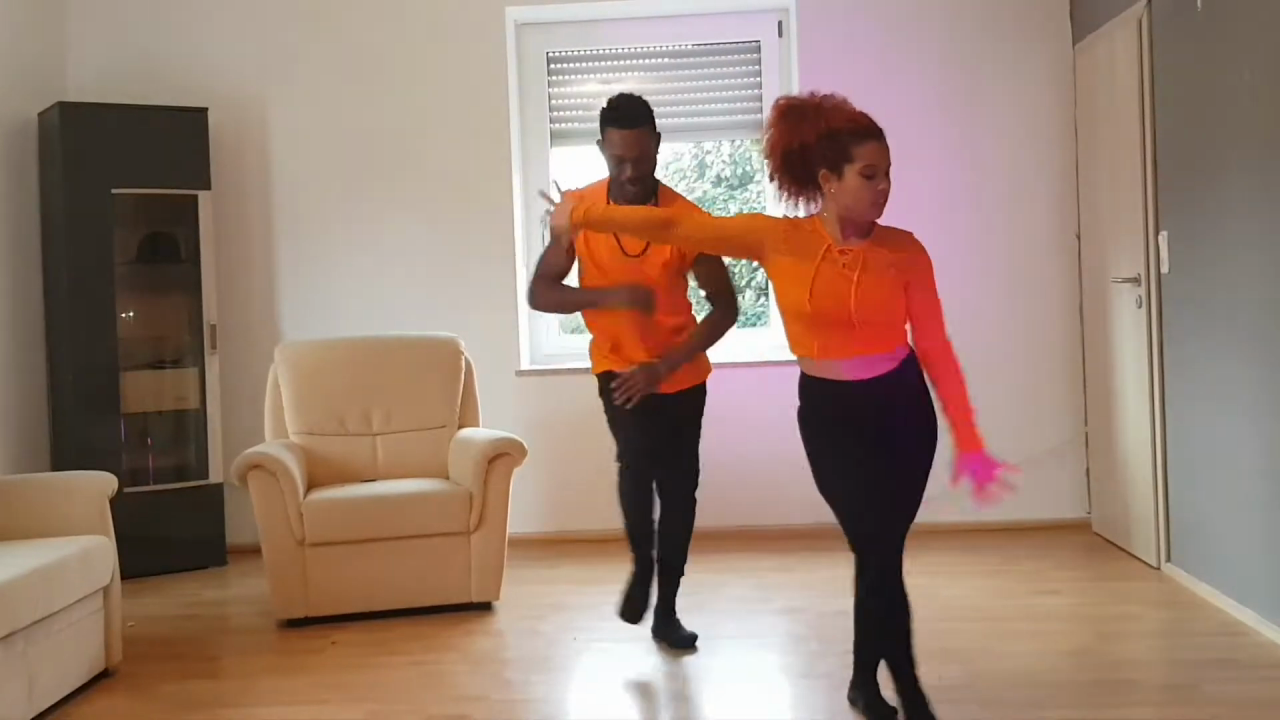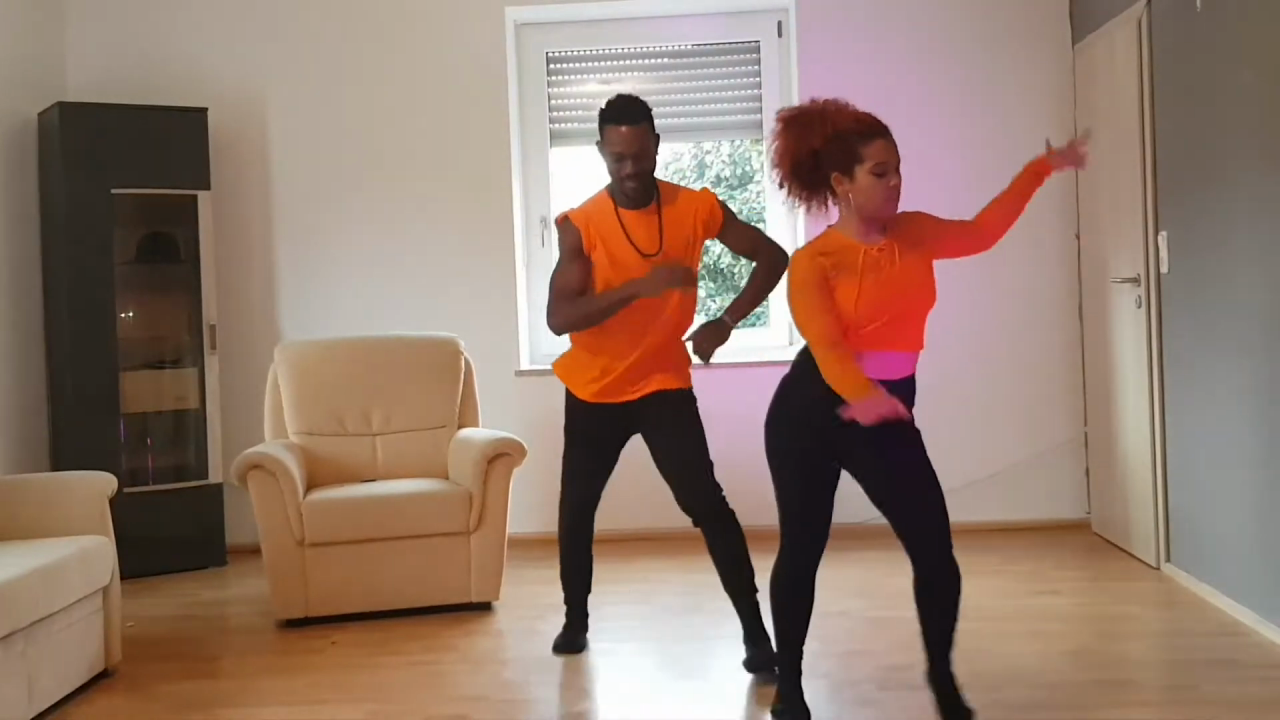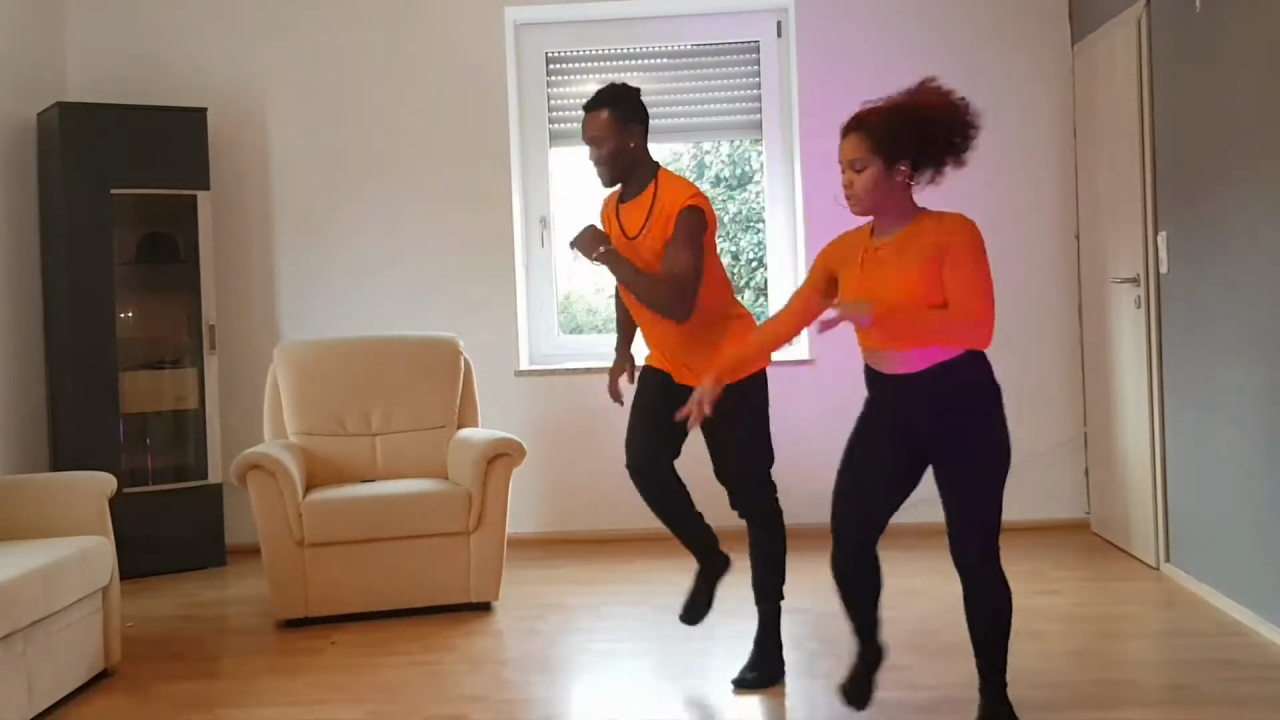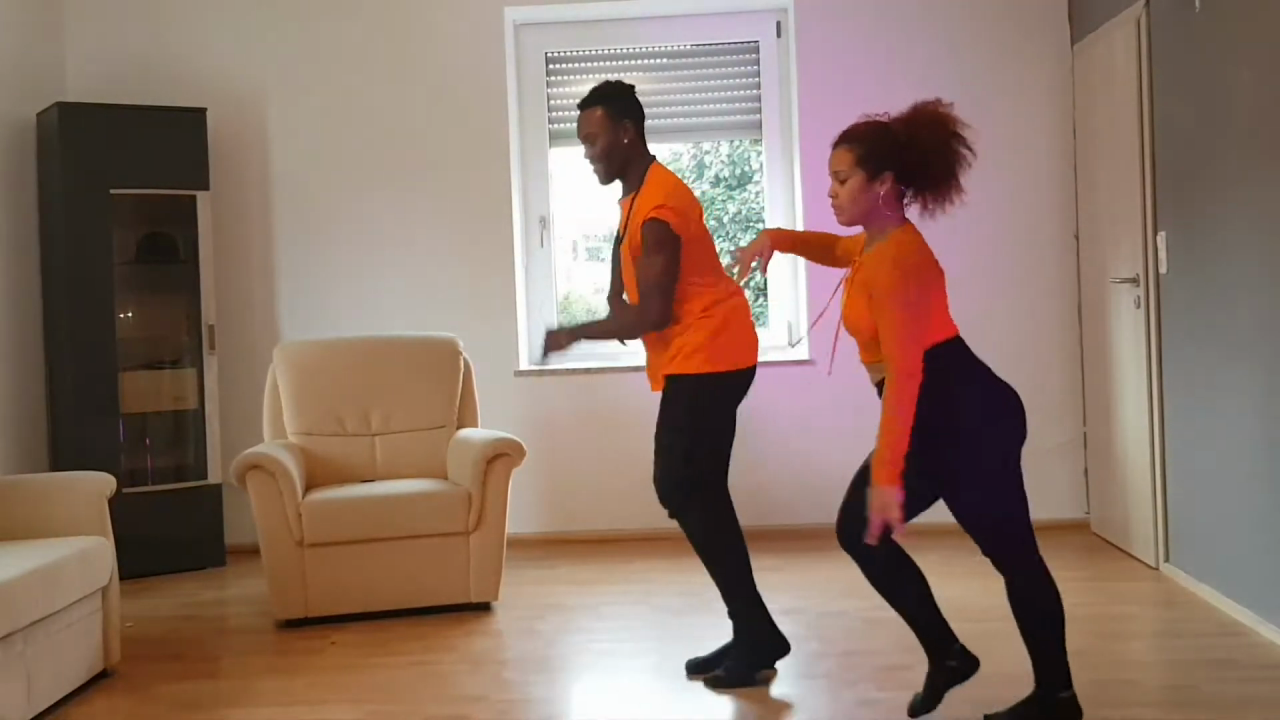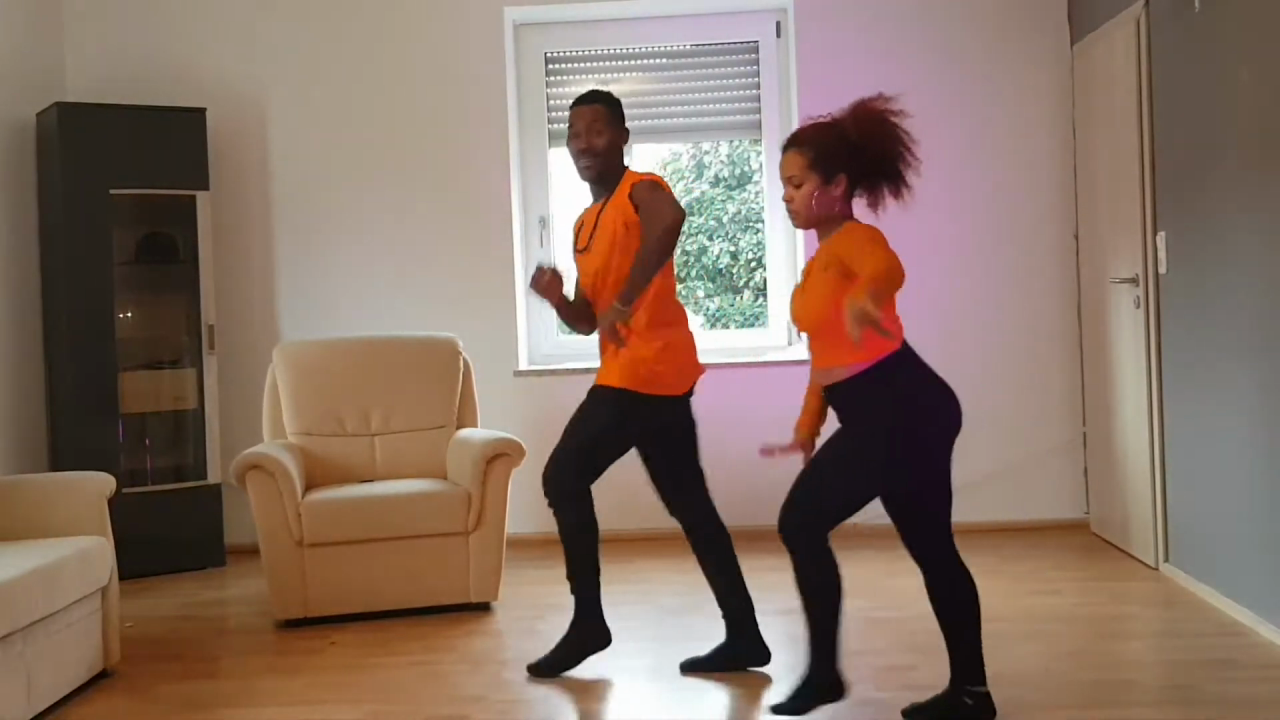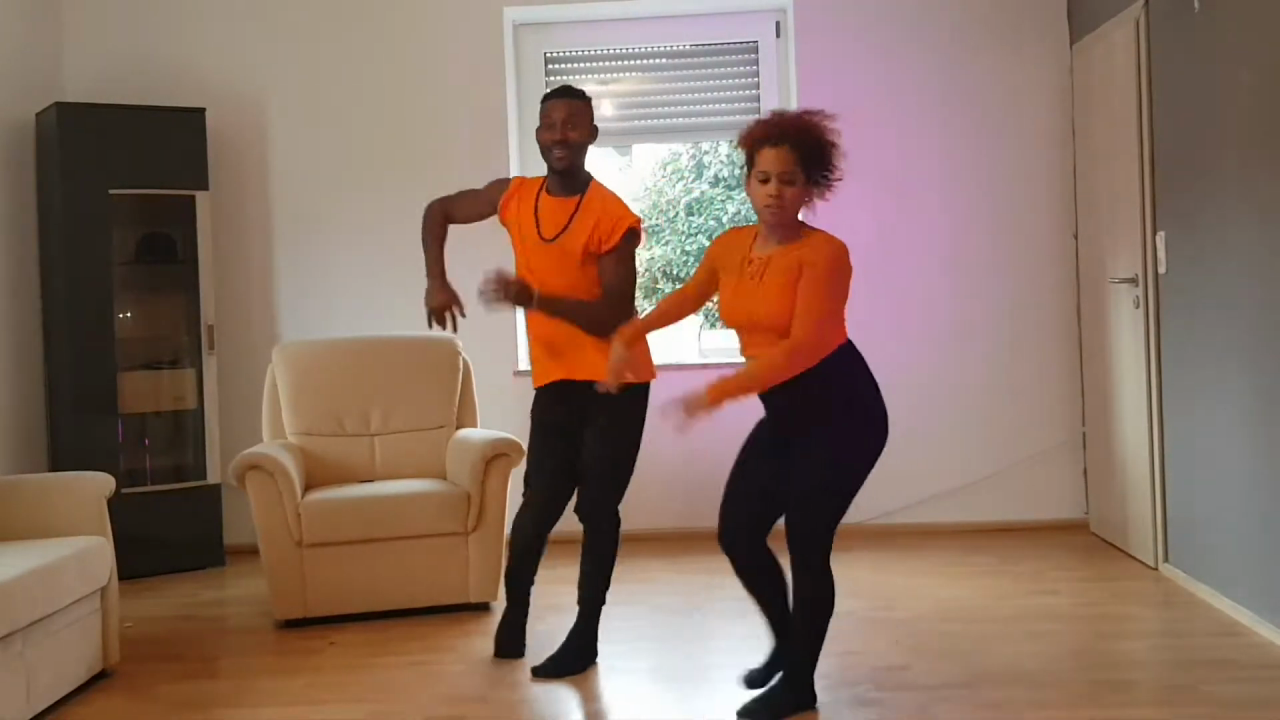
dt=0.3s
person 1, frame 1
left shoulder: (904, 251)
right shoulder: (777, 237)
left elbow: (937, 348)
right elbow: (681, 227)
left wrist: (970, 445)
right wrist: (591, 216)
left hip: (901, 412)
right hip: (829, 414)
left knee: (882, 554)
right knee: (878, 548)
person 1, frame 2
left shoulder: (915, 234)
right shoulder: (812, 263)
left elbow: (985, 228)
right elbow: (828, 351)
left wrist: (1040, 169)
right wrist: (863, 398)
left hip: (892, 417)
right hip: (814, 414)
left knee: (935, 552)
right knee: (801, 553)
person 1, frame 3
left shoulder: (953, 234)
right shoulder: (846, 249)
left elbow: (978, 329)
right elbow: (787, 320)
left wrist: (879, 314)
right wrist: (717, 379)
left hip: (963, 409)
right hip: (891, 412)
left knee: (977, 555)
right knee: (850, 539)
right ankle: (868, 648)
person 1, frame 4
left shoulder: (898, 261)
right shoulder: (875, 245)
left elbow: (905, 372)
right elbow: (833, 249)
left wrist: (886, 475)
right wrist: (776, 238)
left hip: (963, 416)
right hip: (934, 420)
left knee: (1012, 552)
right knee: (858, 531)
right ankle: (946, 655)
person 1, frame 5
left shoulder: (862, 243)
right shoulder: (827, 253)
left elbow: (885, 276)
right elbow: (829, 356)
left wrist: (865, 305)
right wrist: (805, 432)
left hip: (900, 412)
right hip: (887, 413)
left knee: (800, 524)
right knee: (931, 548)
person 1, frame 6
left shoulder: (826, 254)
right shoulder: (730, 247)
left elbow: (802, 348)
right elbow: (683, 301)
left wrist: (718, 392)
right wrist: (628, 333)
left hip: (844, 411)
right hip: (787, 415)
left knee: (806, 545)
right knee: (738, 533)
right ankle: (788, 644)
person 2, frame 1
left shoulder: (686, 218)
left elbow: (726, 308)
right elbow: (539, 294)
left wrist: (668, 362)
right wrist: (611, 296)
left hip: (681, 373)
right hip: (616, 364)
left knee: (679, 488)
right knee: (638, 464)
left ankle: (666, 606)
right ankle: (643, 563)
person 2, frame 2
left shoulder: (697, 207)
right shoulder: (578, 224)
left elbow: (774, 259)
right elbow: (559, 317)
left wrist: (724, 322)
right wrist: (640, 285)
left hip: (665, 383)
right hip: (593, 388)
left knee: (704, 500)
right knee: (577, 506)
left ankle: (754, 628)
right ankle: (576, 616)
person 2, frame 3
left shoulder: (685, 205)
right shoulder: (615, 206)
left elbow: (673, 305)
left wrist: (610, 255)
right wrist: (622, 354)
left hip: (730, 363)
right hip: (669, 366)
left knee: (751, 495)
right knee: (644, 465)
left ankle: (769, 638)
right ankle: (709, 557)
person 2, frame 4
left shoulder: (658, 206)
right shoulder: (635, 194)
left elbow: (654, 314)
left wrist: (578, 333)
right wrist: (618, 306)
left hip: (709, 357)
right hip: (690, 360)
left knee: (680, 491)
right knee: (698, 494)
left ankle: (758, 632)
right ankle: (751, 635)
person 2, frame 5
left shoulder: (645, 190)
right shoulder: (587, 228)
left elbow: (667, 223)
right elbow: (581, 321)
left wrist: (623, 299)
right wrist: (553, 290)
left hip: (645, 374)
right hip: (626, 376)
left knee: (560, 480)
right knee: (686, 502)
left ankle: (588, 622)
right ankle: (743, 635)
person 2, frame 6
left shoulder: (615, 219)
right shoulder: (512, 196)
left elbow: (612, 320)
right elbow: (437, 211)
left wrist: (532, 298)
right wrist: (436, 280)
left hip: (618, 377)
right hip: (556, 375)
left knee: (598, 502)
right knee: (542, 499)
left ankle: (584, 633)
right ankle: (516, 608)
